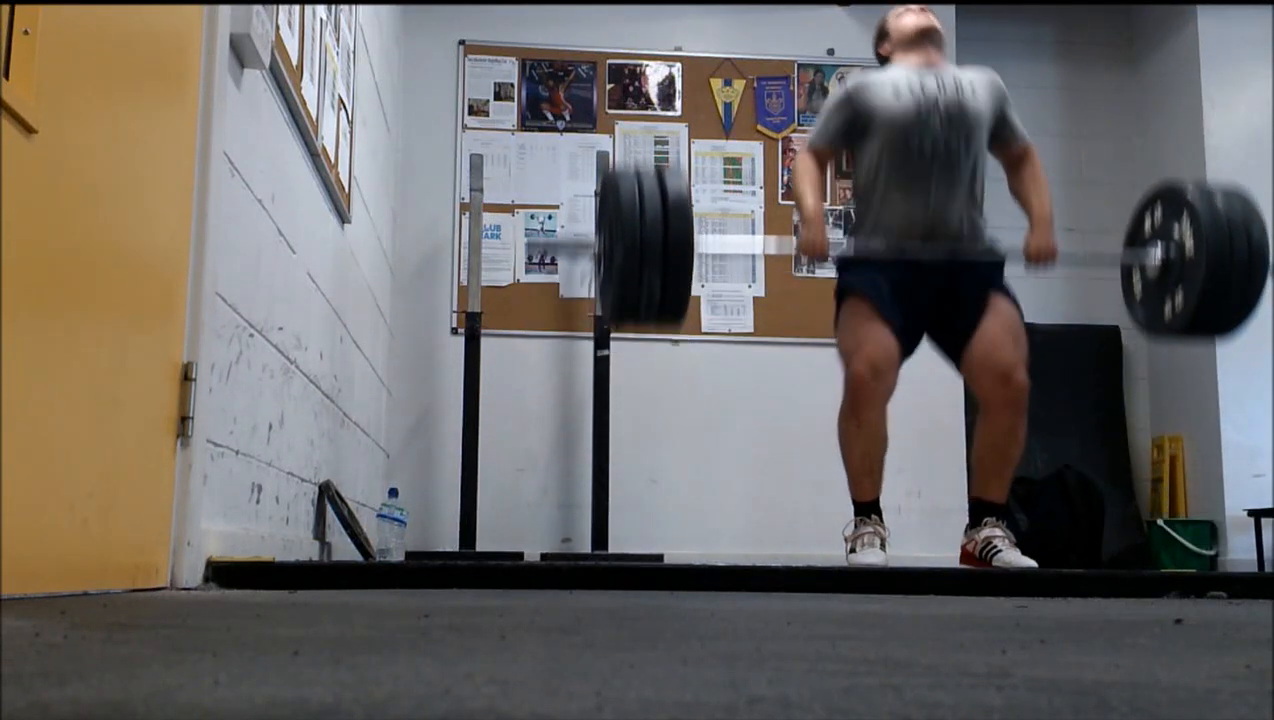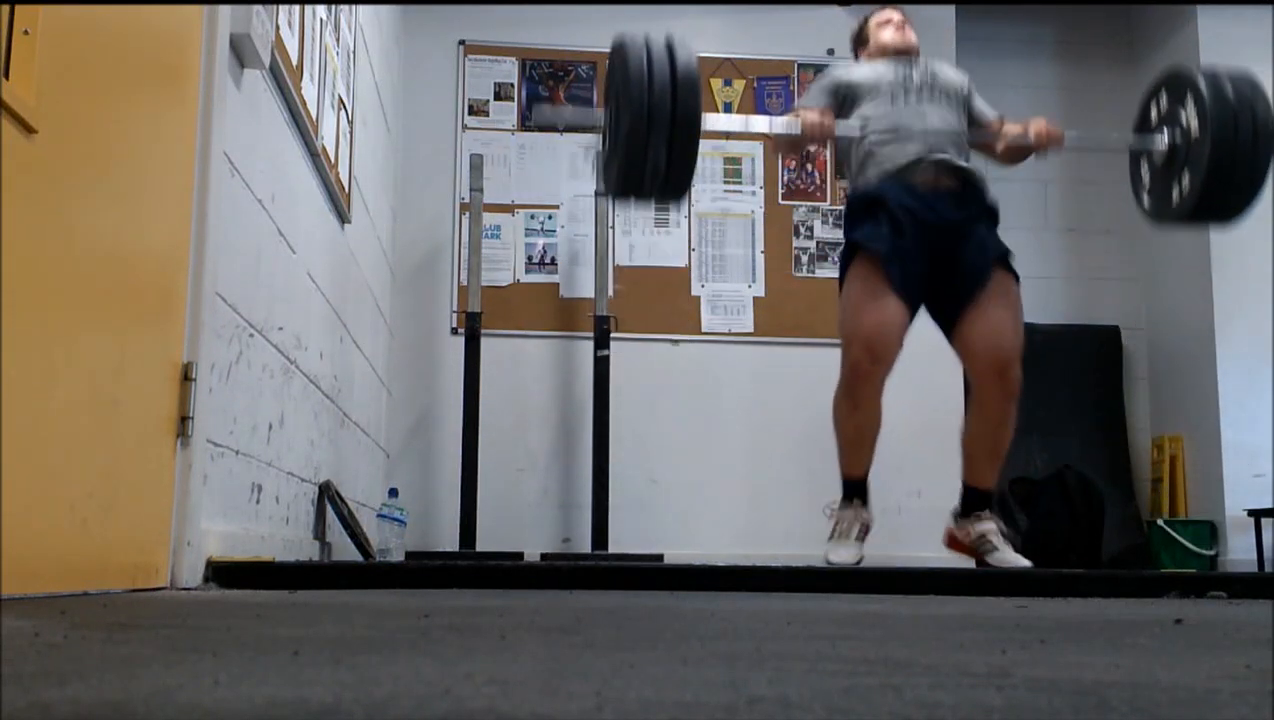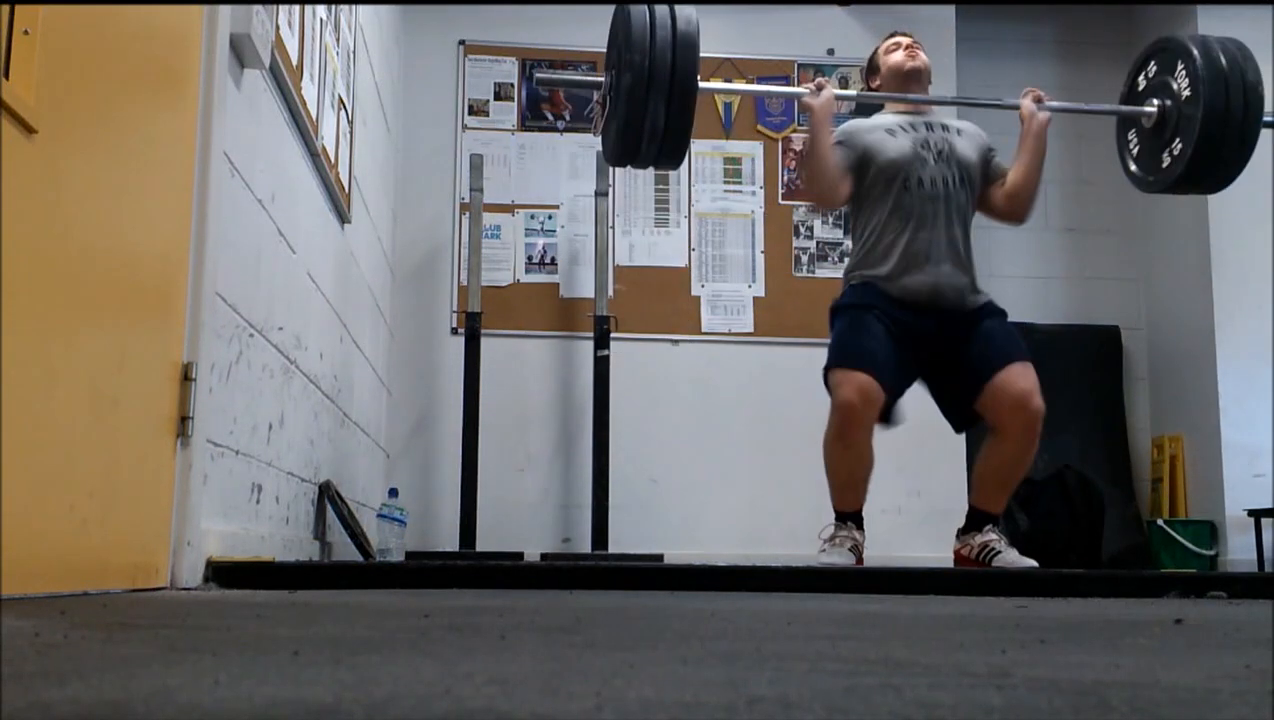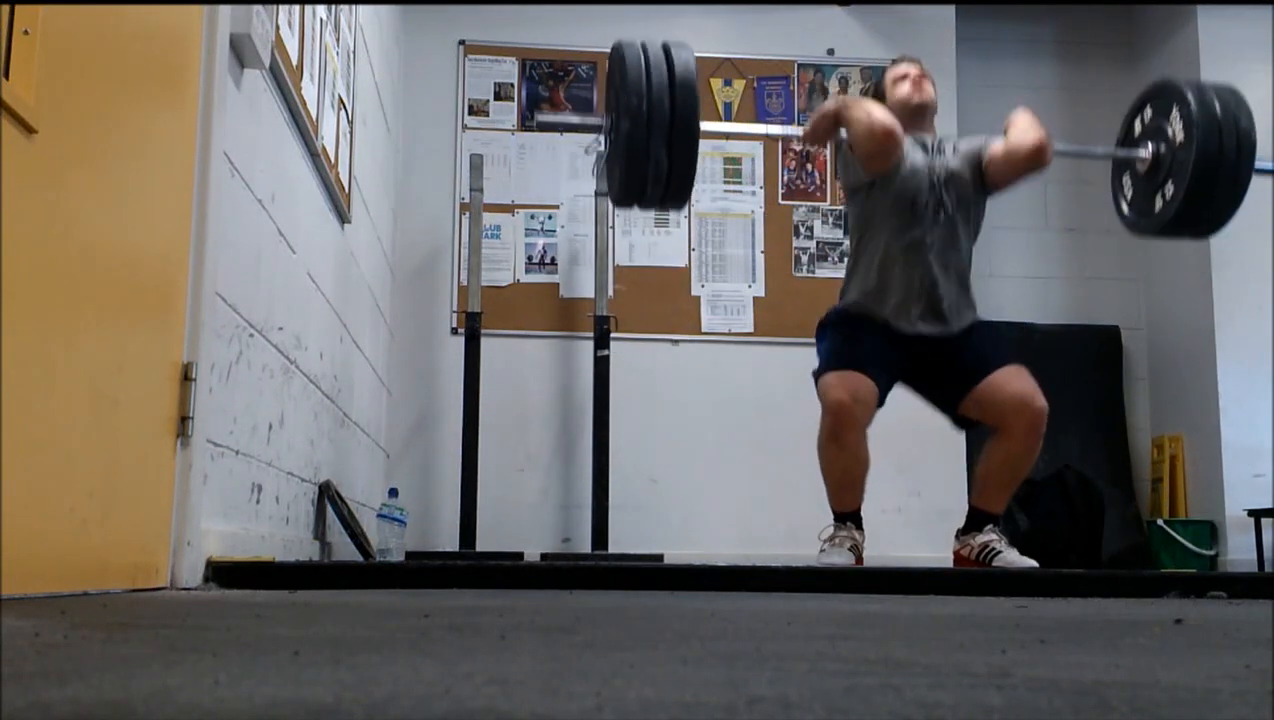
dt=0.2s
person 1, frame 1
left shoulder: (983, 84)
right shoulder: (866, 86)
left elbow: (1022, 155)
right elbow: (810, 154)
left wrist: (1042, 226)
right wrist: (812, 220)
left hip: (965, 260)
right hip: (881, 260)
left knee: (1008, 383)
right knee: (868, 380)
left ankle: (986, 531)
right ankle: (867, 530)
person 1, frame 2
left shoulder: (953, 78)
right shoulder: (848, 76)
left elbow: (997, 139)
right elbow: (799, 131)
left wrist: (1031, 135)
right wrist: (805, 125)
left hip: (963, 219)
right hip: (887, 209)
left knee: (999, 366)
right knee: (866, 360)
left ankle: (974, 519)
right ankle: (851, 514)
person 1, frame 3
left shoulder: (970, 137)
right shoulder: (859, 131)
left elbow: (1013, 207)
right elbow: (826, 196)
left wrist: (1031, 123)
right wrist: (818, 117)
left hip: (960, 307)
right hip: (880, 300)
left knee: (1024, 407)
right knee: (853, 403)
left ankle: (978, 535)
right ankle: (846, 532)
person 1, frame 4
left shoulder: (970, 156)
right shoulder: (871, 149)
left elbow: (1031, 150)
right elbow: (885, 134)
left wrist: (1019, 118)
right wrist: (846, 109)
left hip: (951, 329)
right hip: (870, 322)
left knee: (1027, 407)
right knee: (844, 403)
left ankle: (978, 534)
right ankle: (845, 532)
